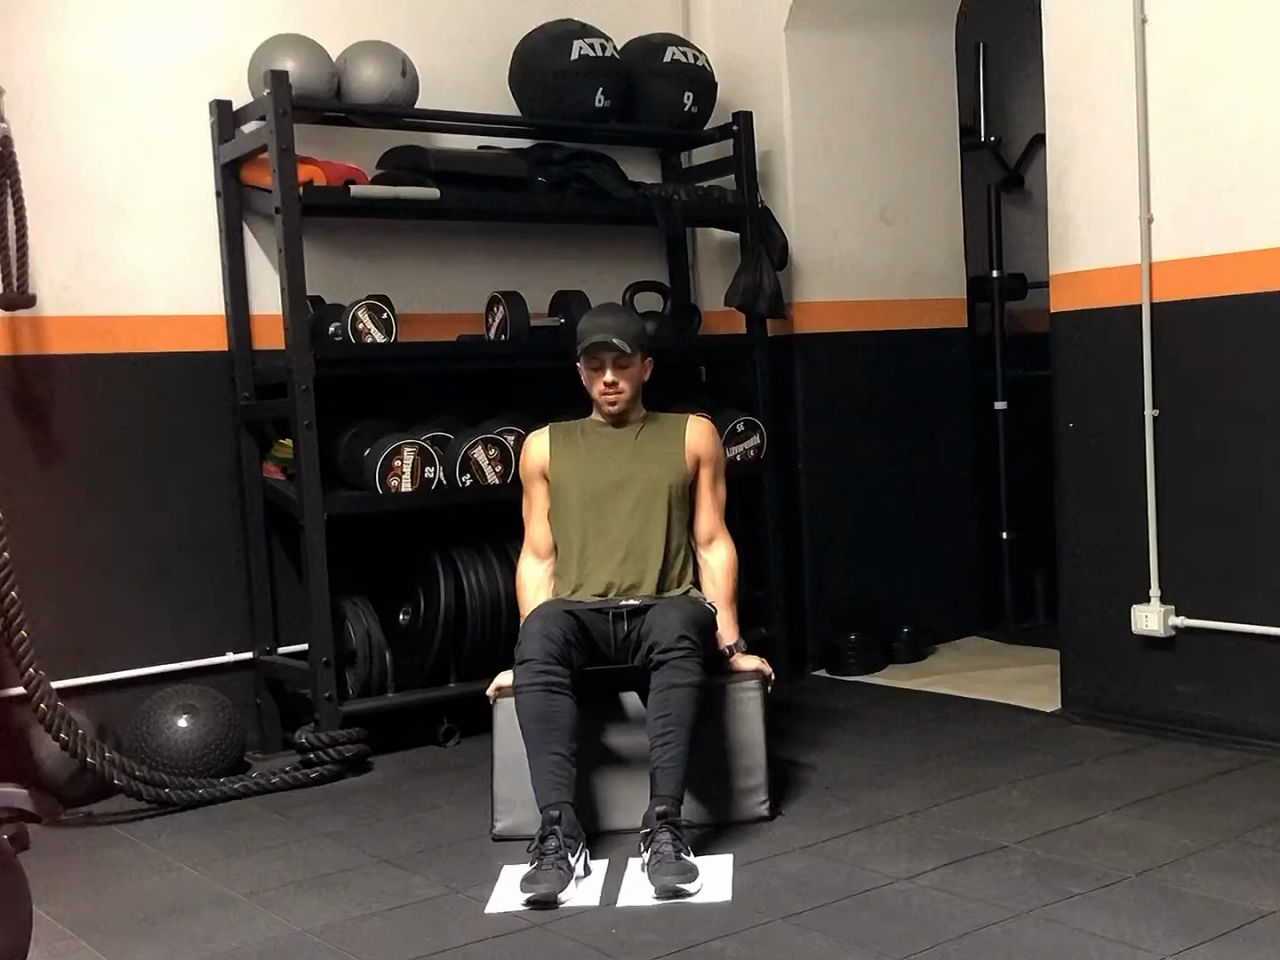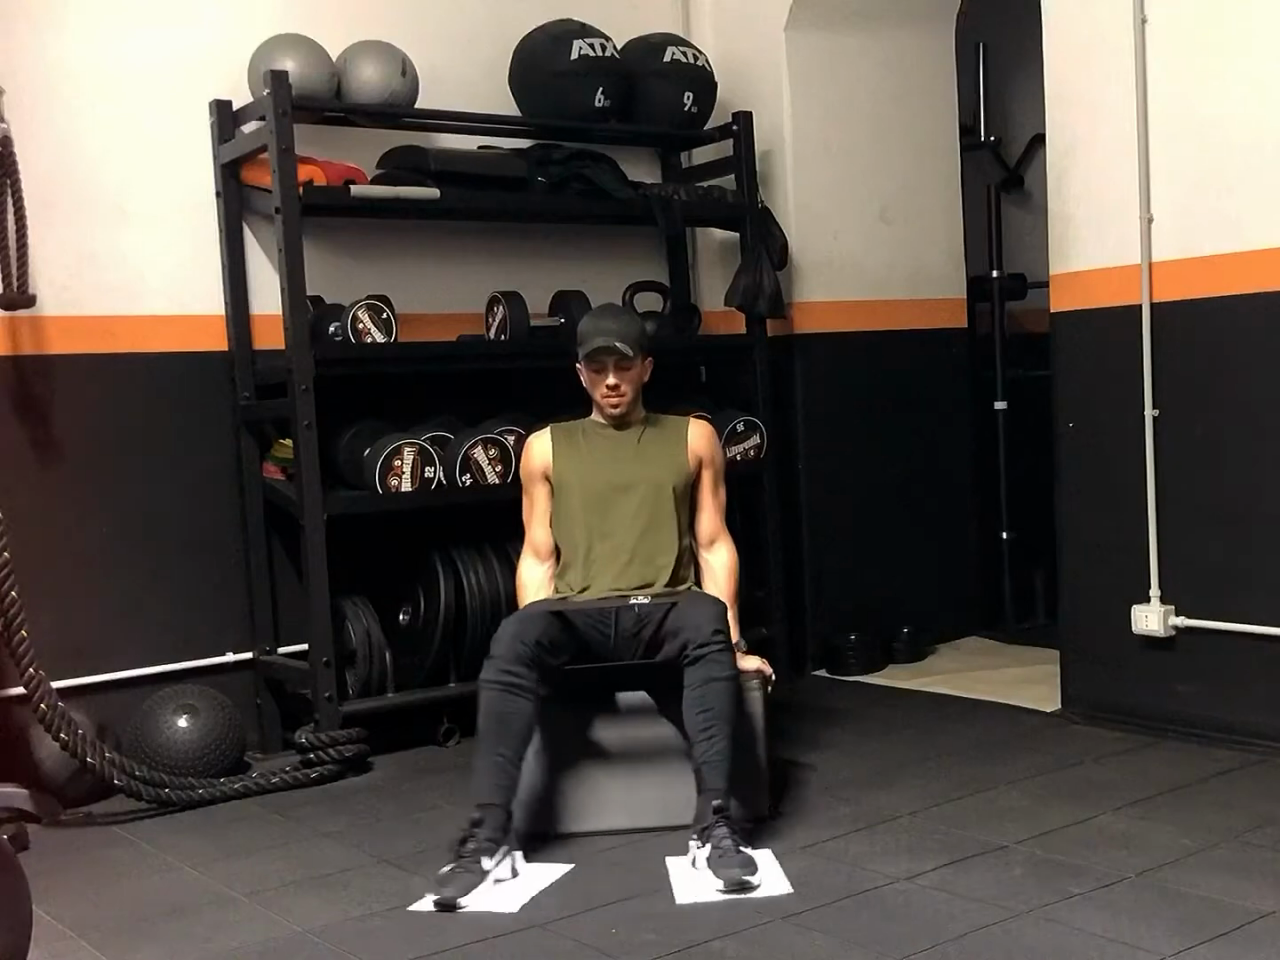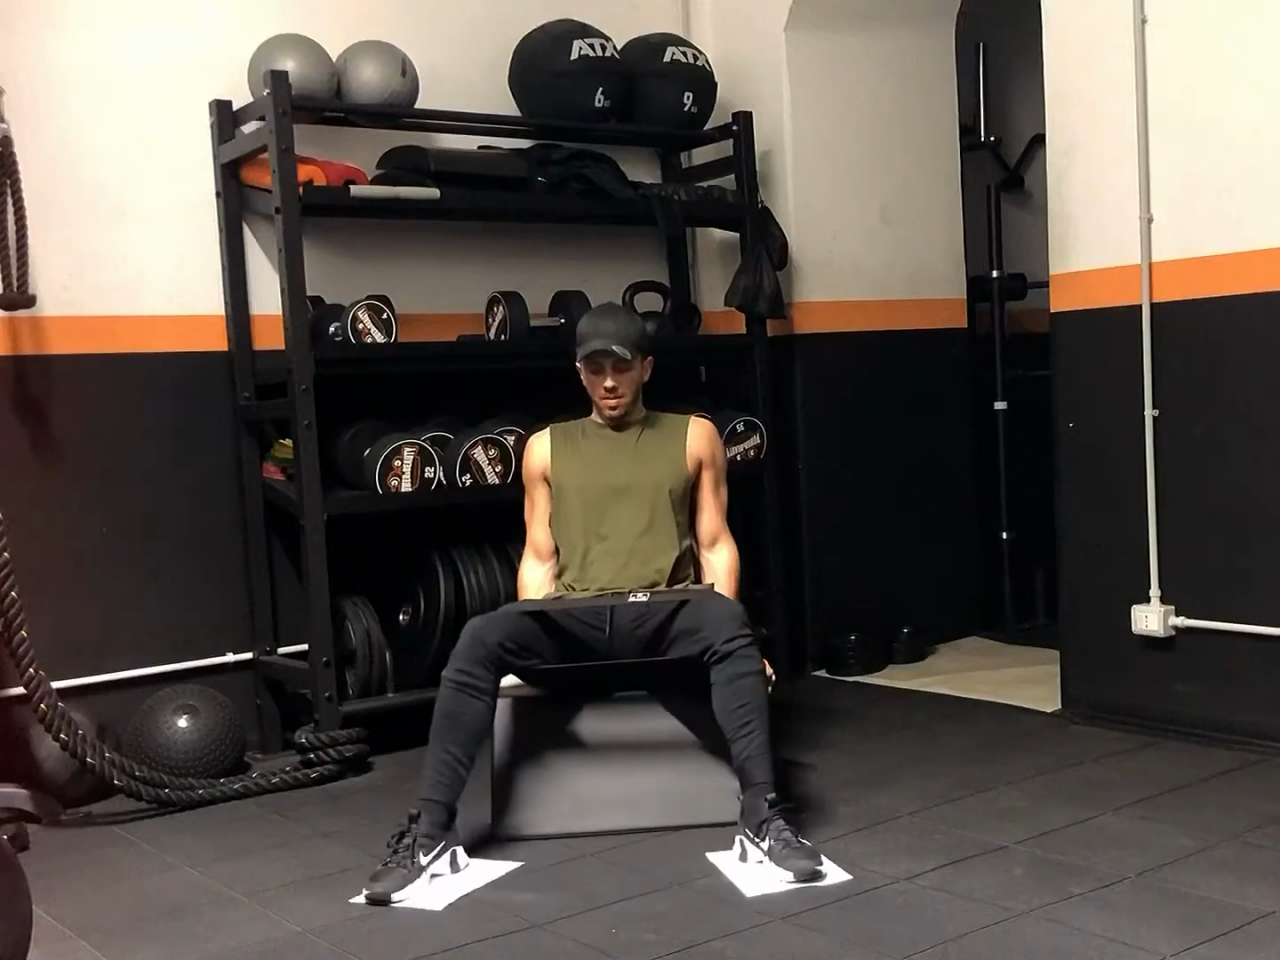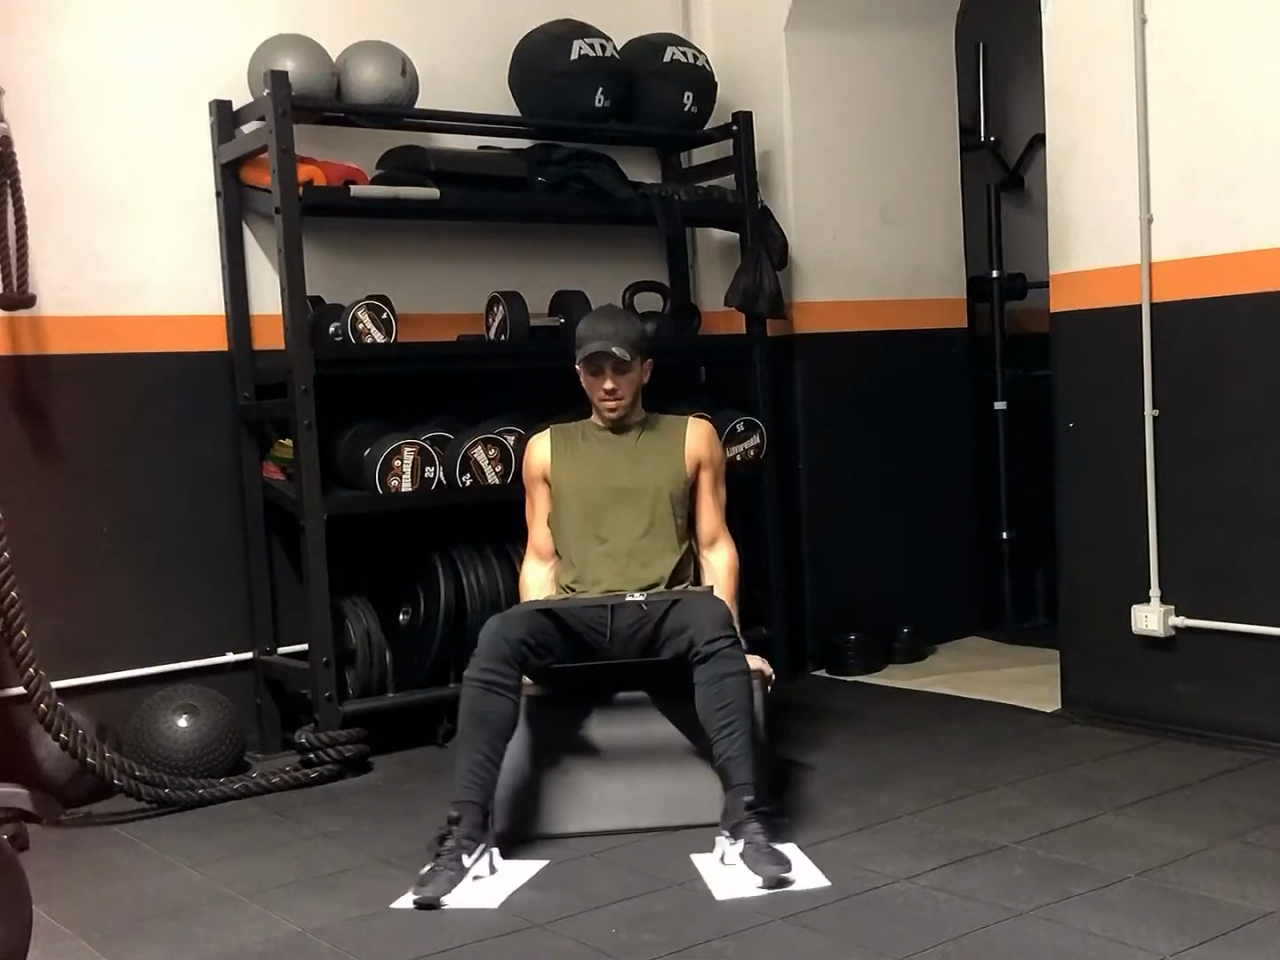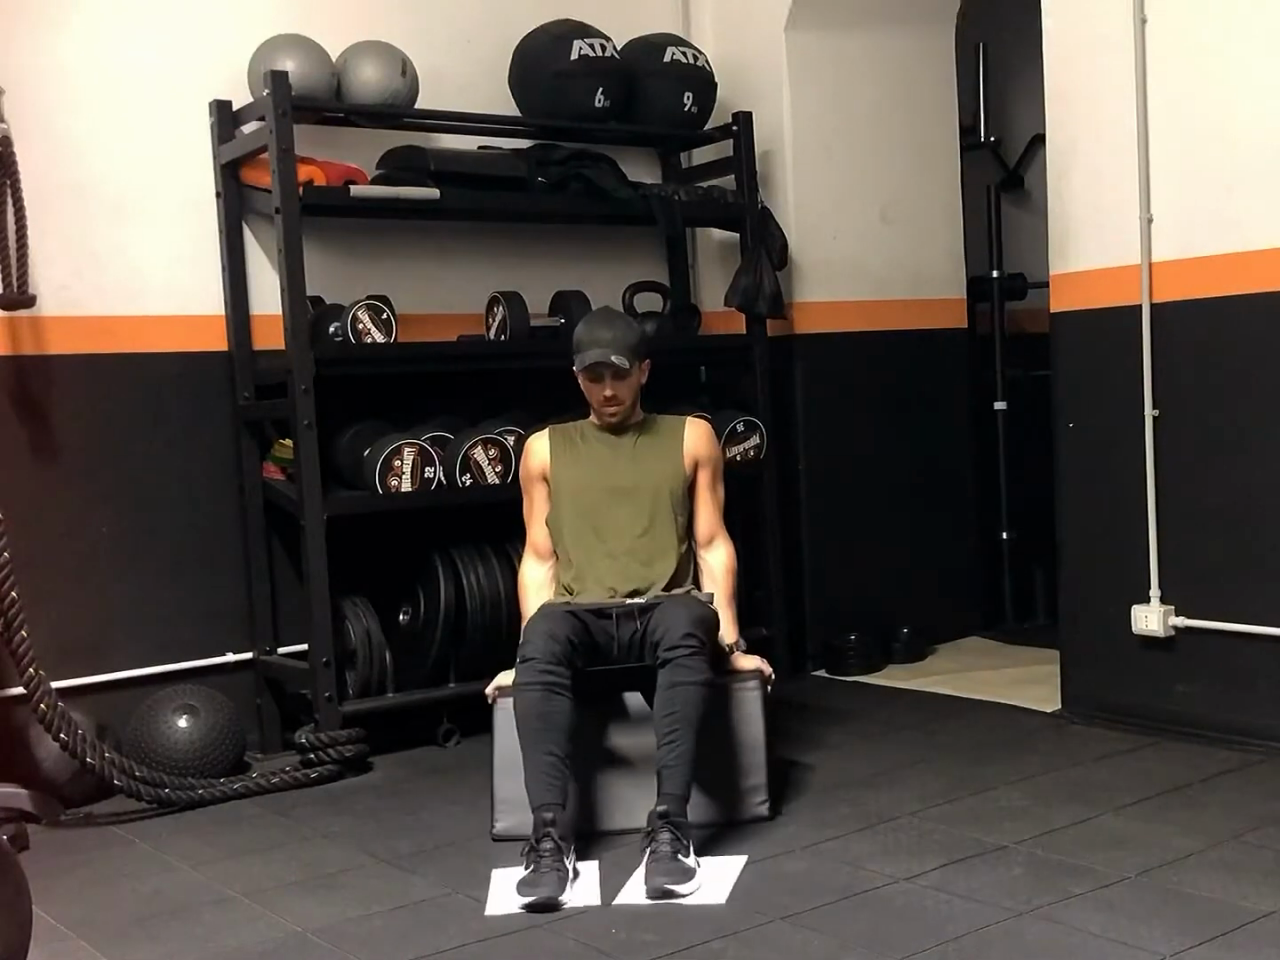
dt=0.4s
person 1, frame 1
left shoulder: (693, 435)
right shoulder: (545, 446)
left elbow: (713, 543)
right elbow: (538, 556)
left wrist: (730, 641)
right wrist: (528, 650)
left hip: (665, 613)
right hip: (581, 617)
left knee: (679, 631)
right knee: (542, 633)
left ankle: (664, 825)
right ankle: (559, 833)
person 1, frame 2
left shoulder: (693, 437)
right shoulder: (545, 447)
left elbow: (713, 545)
right elbow: (537, 556)
left wrist: (731, 639)
right wrist: (528, 649)
left hip: (664, 610)
right hip: (580, 615)
left knee: (701, 621)
right knee: (513, 636)
left ankle: (713, 821)
right ankle: (488, 834)
person 1, frame 3
left shoulder: (694, 436)
right shoulder: (546, 447)
left elbow: (715, 544)
right elbow: (539, 557)
left wrist: (725, 639)
right wrist: (528, 645)
left hip: (664, 611)
right hip: (577, 615)
left knee: (729, 621)
right knee: (479, 641)
left ankle: (762, 815)
right ankle: (429, 831)
person 1, frame 4
left shoulder: (693, 437)
right shoulder: (546, 449)
left elbow: (714, 546)
right elbow: (540, 558)
left wrist: (729, 637)
right wrist: (533, 644)
left hip: (664, 610)
right hip: (579, 616)
left knee: (710, 619)
right knee: (498, 637)
left ankle: (744, 815)
right ankle: (464, 832)
person 1, frame 5
left shoulder: (692, 437)
right shoulder: (545, 448)
left elbow: (712, 546)
right elbow: (539, 559)
left wrist: (731, 641)
right wrist: (534, 650)
left hip: (665, 611)
right hip: (584, 617)
left knee: (688, 625)
right knee: (543, 636)
left ankle: (668, 826)
right ankle: (550, 835)
